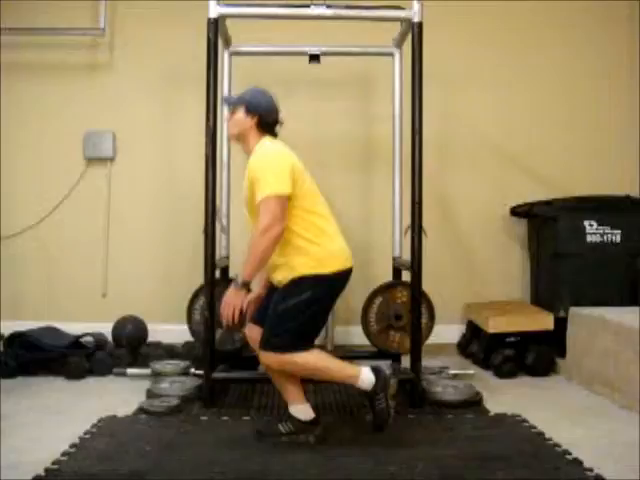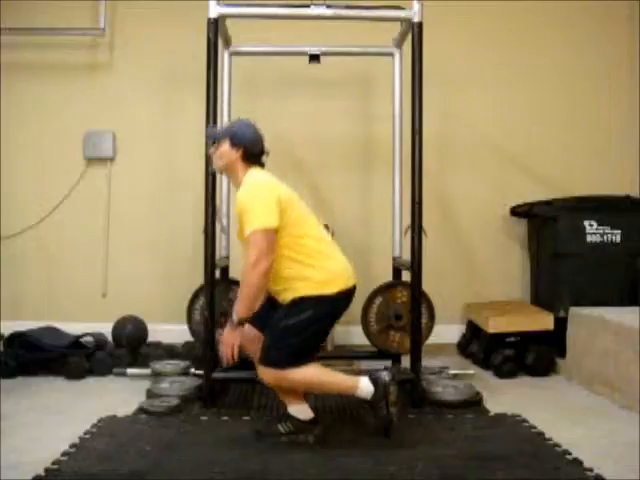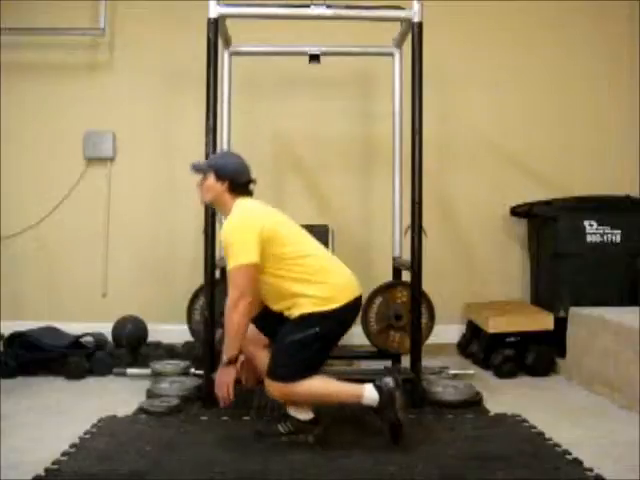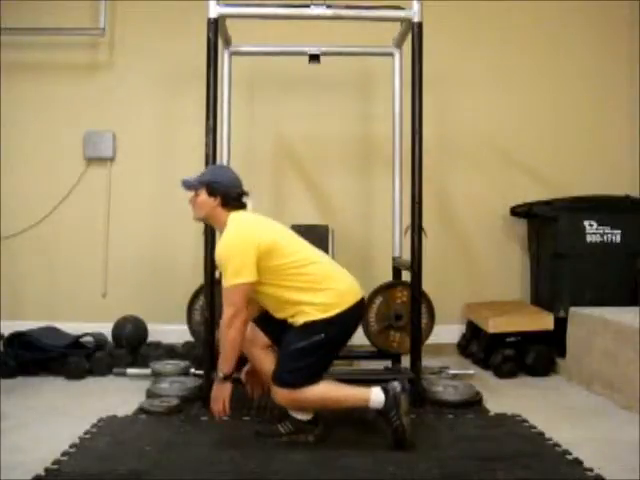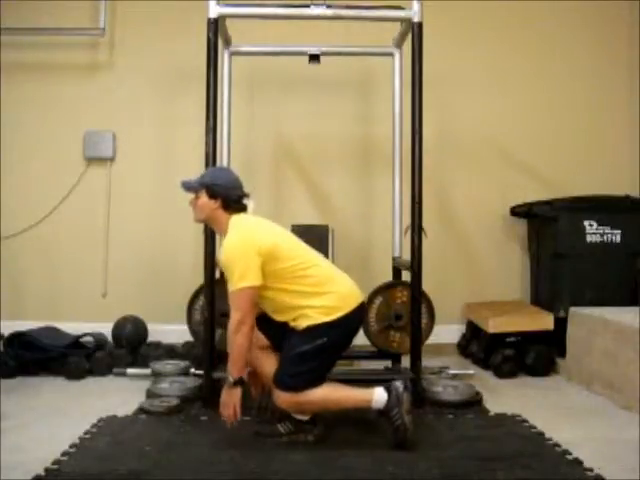
dt=0.2s
person 1, frame 1
left shoulder: (268, 157)
right shoulder: (266, 157)
left elbow: (271, 227)
right elbow: (274, 230)
left wrist: (240, 284)
right wrist: (260, 287)
left hip: (317, 268)
right hip: (303, 266)
left knee: (275, 354)
right knee: (257, 334)
left ankle: (370, 379)
right ankle: (302, 418)
person 1, frame 2
left shoulder: (254, 191)
right shoulder: (257, 185)
left elbow: (259, 263)
right elbow: (267, 262)
left wrist: (235, 322)
right wrist: (246, 319)
left hip: (321, 287)
right hip: (313, 281)
left knee: (273, 371)
right knee: (252, 337)
left ankle: (371, 387)
right ankle: (301, 418)
person 1, frame 3
left shoulder: (237, 225)
right shoulder: (249, 213)
left elbow: (239, 299)
right elbow: (258, 287)
left wrist: (228, 362)
right wrist: (249, 353)
left hip: (327, 301)
right hip: (324, 293)
left knee: (280, 385)
right knee: (250, 337)
left ankle: (377, 394)
right ankle: (301, 418)
person 1, frame 4
left shoulder: (233, 241)
right shoulder: (245, 226)
left elbow: (233, 316)
right elbow: (253, 298)
left wrist: (223, 378)
right wrist: (257, 363)
left hip: (331, 308)
right hip: (327, 298)
left knee: (287, 392)
right knee: (251, 337)
left ankle: (383, 398)
right ankle: (302, 419)
person 1, frame 5
left shoulder: (237, 244)
right shoulder: (245, 229)
left elbow: (240, 320)
right elbow: (250, 312)
left wrist: (233, 383)
right wrist: (248, 369)
left hip: (331, 312)
right hip: (326, 301)
left knee: (288, 395)
right knee: (251, 341)
left ankle: (385, 398)
right ankle: (302, 419)
